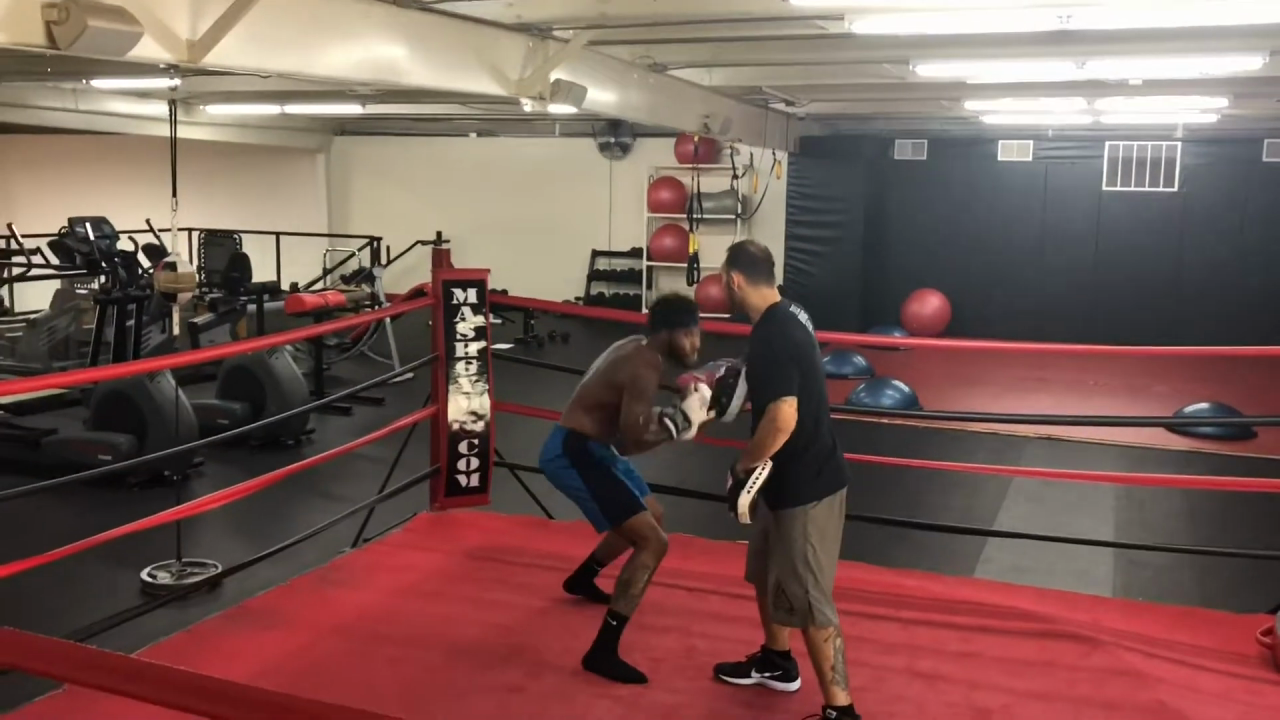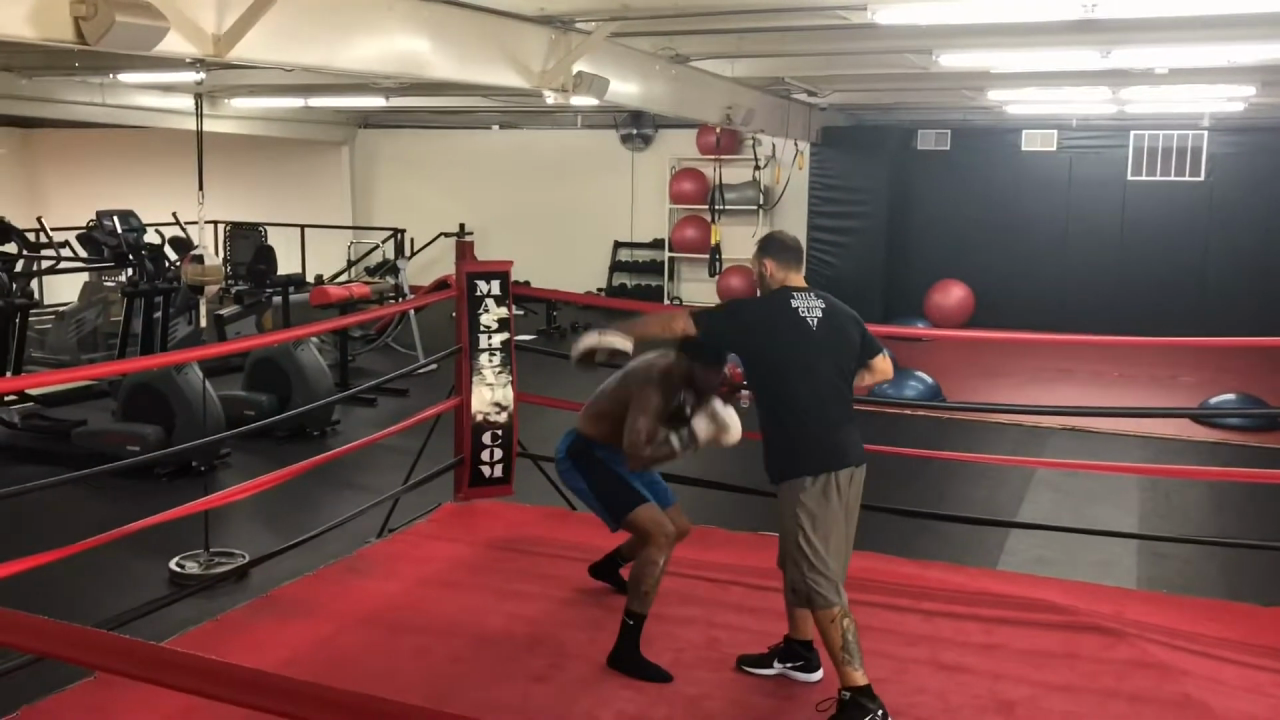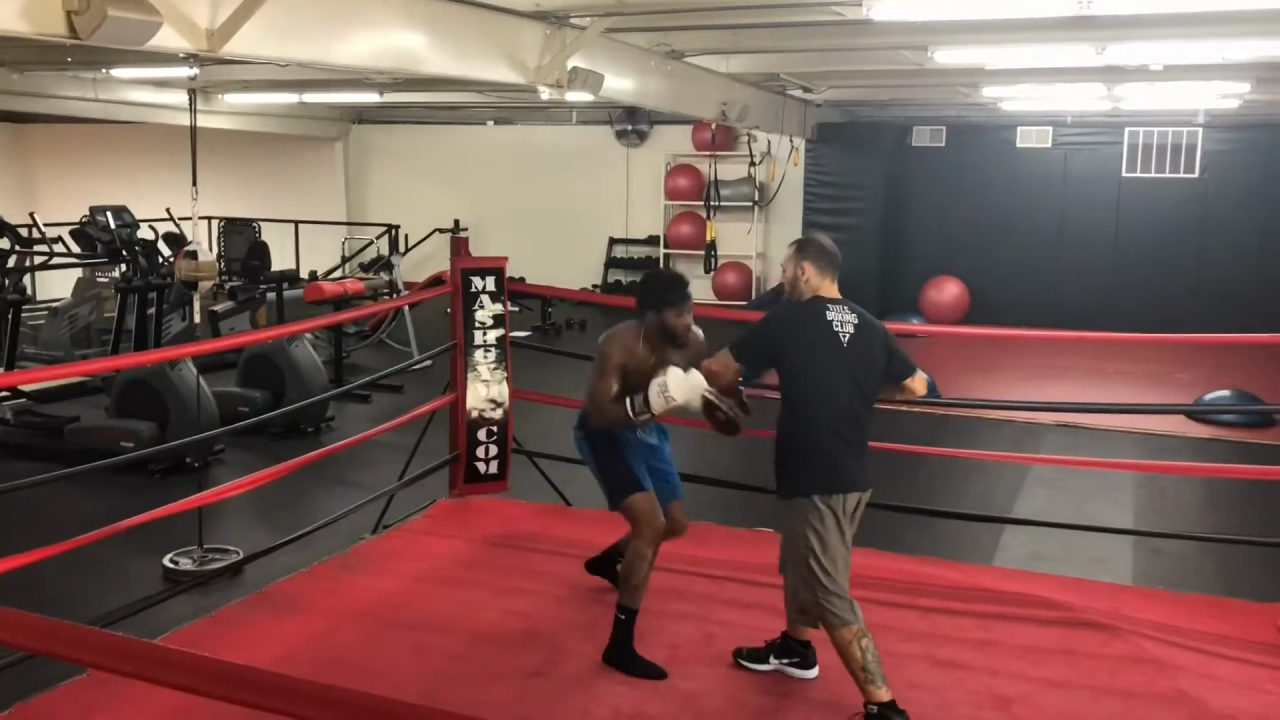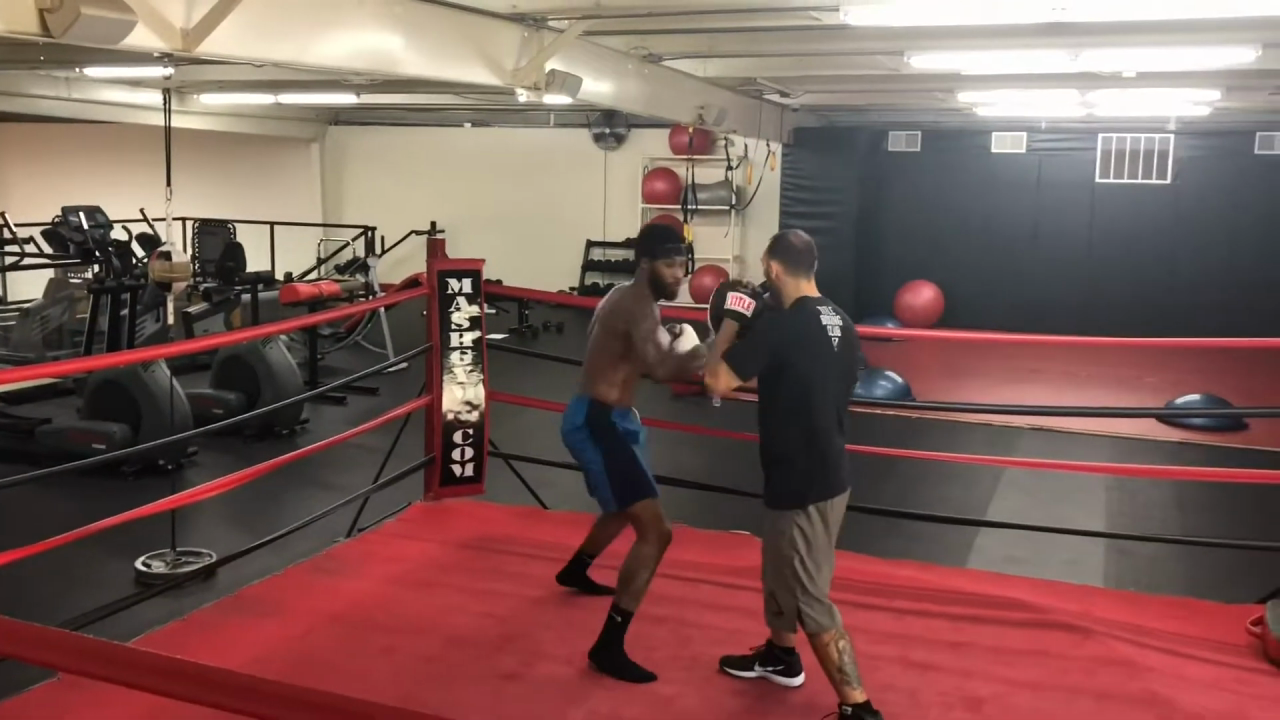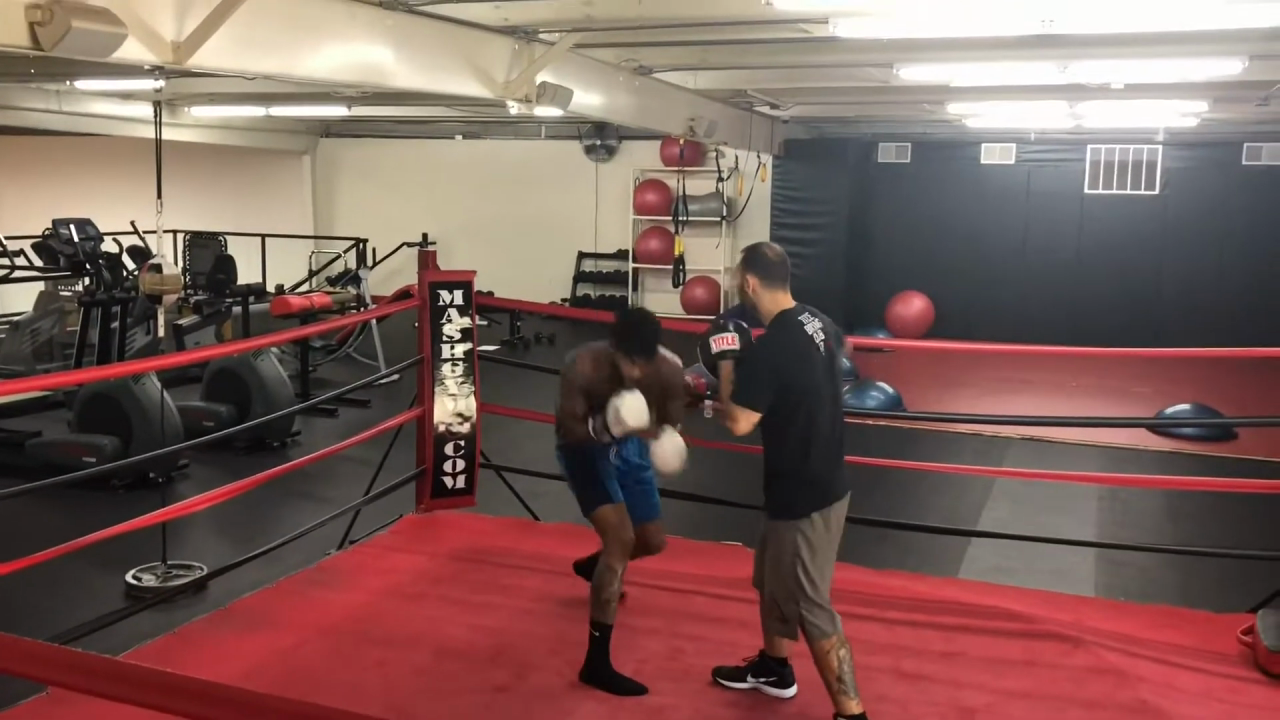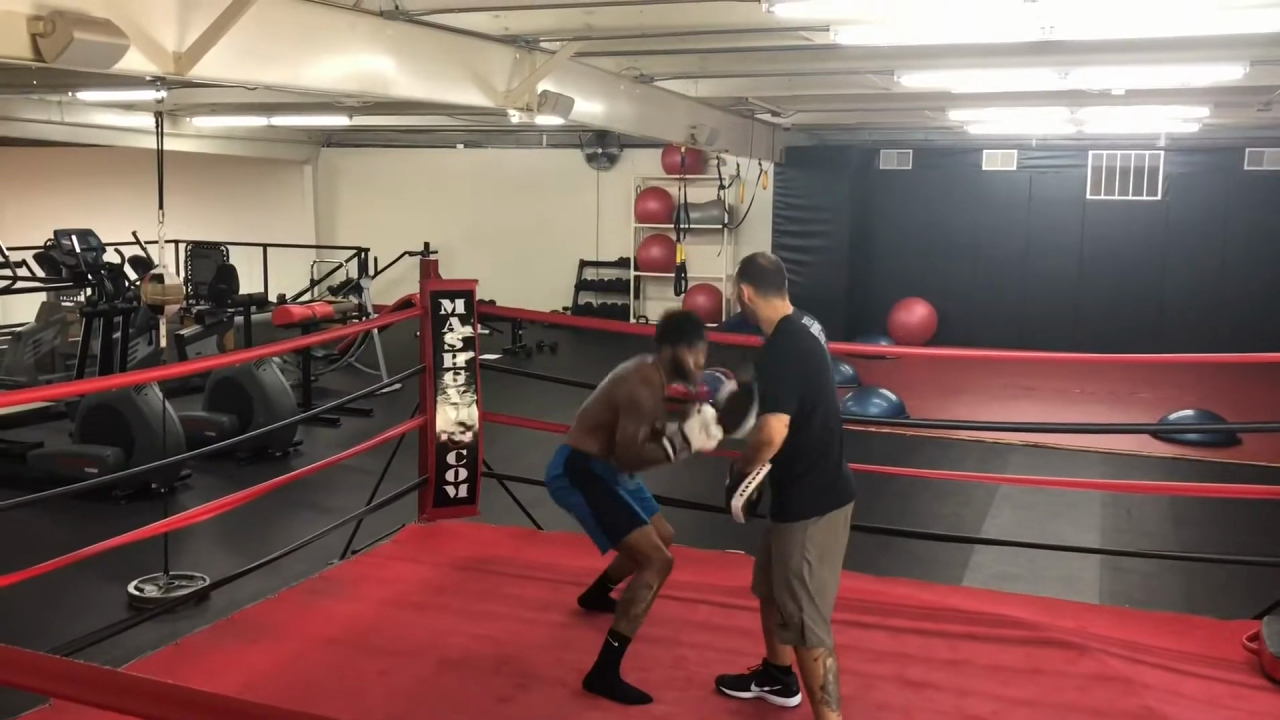
dt=0.5s
person 1, frame 1
left shoulder: (771, 336)
right shoulder: (787, 316)
left elbow: (783, 419)
left wrist: (745, 466)
left hip: (807, 485)
right hip: (794, 477)
left knee: (808, 599)
right knee: (766, 572)
right ankle: (776, 662)
person 1, frame 2
left shoulder: (758, 314)
right shoulder: (841, 313)
left elbow: (678, 322)
right elbow: (882, 370)
left wrist: (615, 334)
left hip: (810, 465)
right hip: (847, 457)
left knee: (818, 578)
right knee: (799, 561)
right ankle: (799, 650)
person 1, frame 3
left shoulder: (787, 321)
right shoulder: (871, 328)
left elbow: (722, 366)
right elbow: (917, 386)
left wrist: (704, 370)
left hip: (814, 481)
right hip: (853, 476)
left knee: (832, 596)
right knee: (800, 566)
right ankle: (794, 649)
person 1, frame 4
left shoulder: (778, 326)
right shoulder: (841, 325)
left elbow: (717, 381)
left wrist: (730, 320)
left hip: (802, 485)
right hip: (826, 475)
left knee: (808, 597)
right knee: (782, 574)
right ankle: (780, 656)
person 1, frame 5
left shoulder: (771, 348)
right shoulder: (814, 322)
left elbow: (738, 423)
right elbow: (842, 346)
left wrist: (726, 361)
left hip: (803, 495)
right hip: (817, 483)
left knee: (808, 607)
right knee: (772, 578)
right ankle: (773, 666)
person 1, frame 6
left shoulder: (785, 349)
right shoulder: (797, 328)
left elbow: (771, 431)
left wrist: (744, 470)
left hip: (813, 501)
right hip: (803, 492)
left knee: (805, 614)
right knee: (771, 584)
right ankle: (777, 675)
person 2, frame 1
left shoulder: (640, 351)
right shoulder: (643, 368)
right elbow: (632, 441)
left wrist: (669, 416)
right wrist: (684, 419)
left hip: (590, 447)
right hip: (576, 454)
left knee: (650, 516)
right knee: (653, 542)
left ankle: (582, 578)
right ankle: (602, 653)
person 2, frame 2
left shoulder: (679, 374)
right shoulder: (652, 382)
left elbow: (672, 422)
right elbow: (637, 456)
left wrist: (711, 420)
right wrist: (694, 434)
left hip: (617, 451)
right hip: (586, 455)
left knee: (678, 528)
right knee: (660, 534)
left ankle: (606, 566)
right ankle: (626, 652)
person 2, frame 3
left shoulder: (693, 343)
right shoulder: (617, 344)
left elbow: (689, 387)
right elbow: (598, 414)
left wrist: (694, 393)
right wrist: (648, 402)
left hip: (649, 432)
right hip: (606, 434)
left knee: (676, 524)
right knee: (652, 526)
left ankle: (608, 561)
right ankle: (620, 647)
person 2, frame 4
left shoulder: (629, 299)
right shoulder: (638, 304)
right elbow: (660, 368)
left wrist: (679, 350)
right wrist: (712, 348)
left hip: (599, 419)
right hip: (598, 423)
left knee: (623, 508)
right knee: (656, 533)
left ankle: (574, 570)
right ankle: (609, 647)
person 2, frame 5
left shoulder: (669, 370)
right shoulder: (583, 365)
left elbow: (670, 419)
right elbow: (567, 435)
left wrist: (668, 439)
right wrist: (607, 427)
left hip: (629, 449)
right hip: (584, 446)
left knee: (652, 541)
right knee: (621, 539)
left ankle: (594, 565)
right ankle: (597, 662)
person 2, frame 6
left shoulder: (652, 374)
right shoulder: (643, 385)
left elbow: (643, 432)
right elbow: (629, 457)
left wrist: (683, 428)
right wrist: (684, 441)
left hip: (599, 466)
right hip: (579, 473)
left knee: (662, 538)
right knee: (658, 562)
left ankle: (597, 594)
right ankle: (604, 672)
